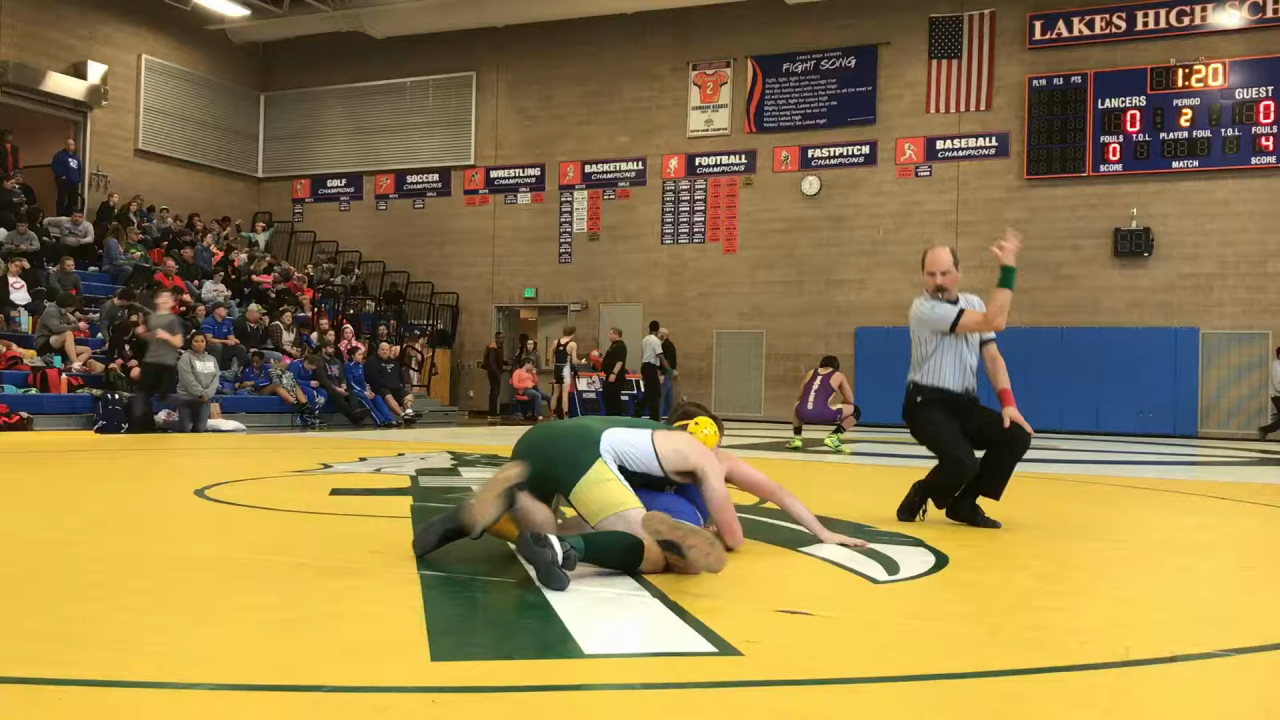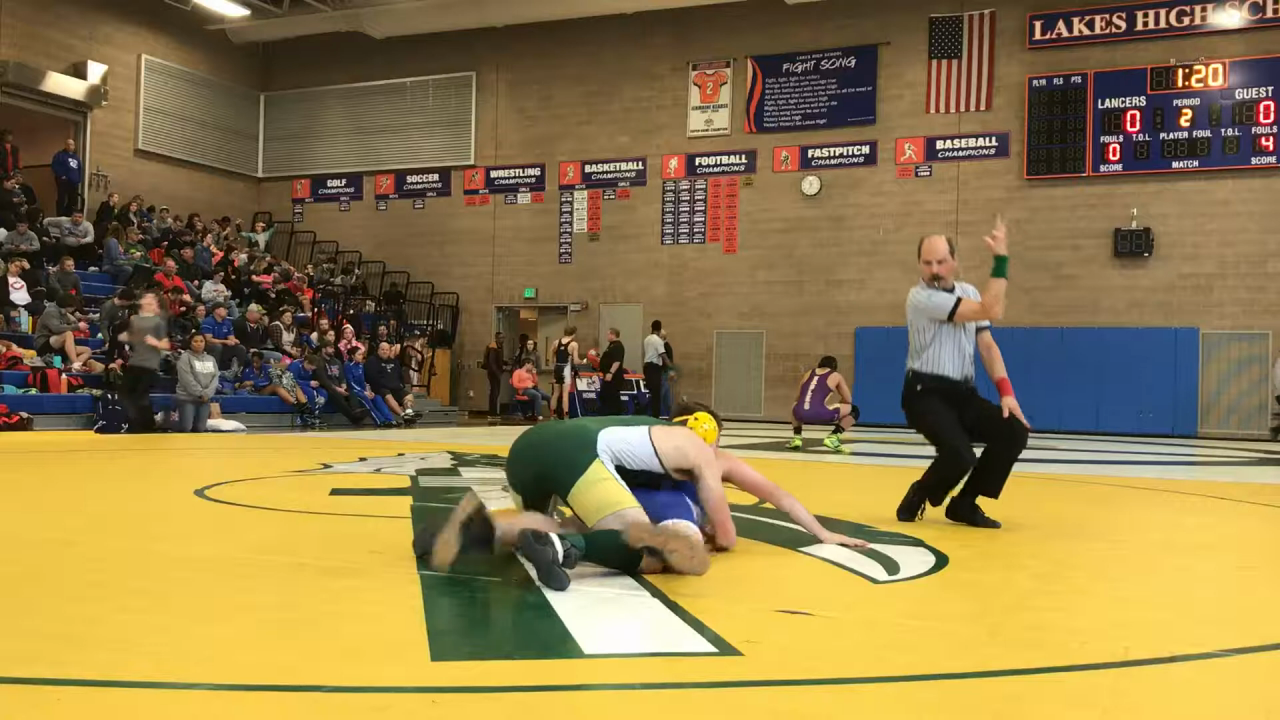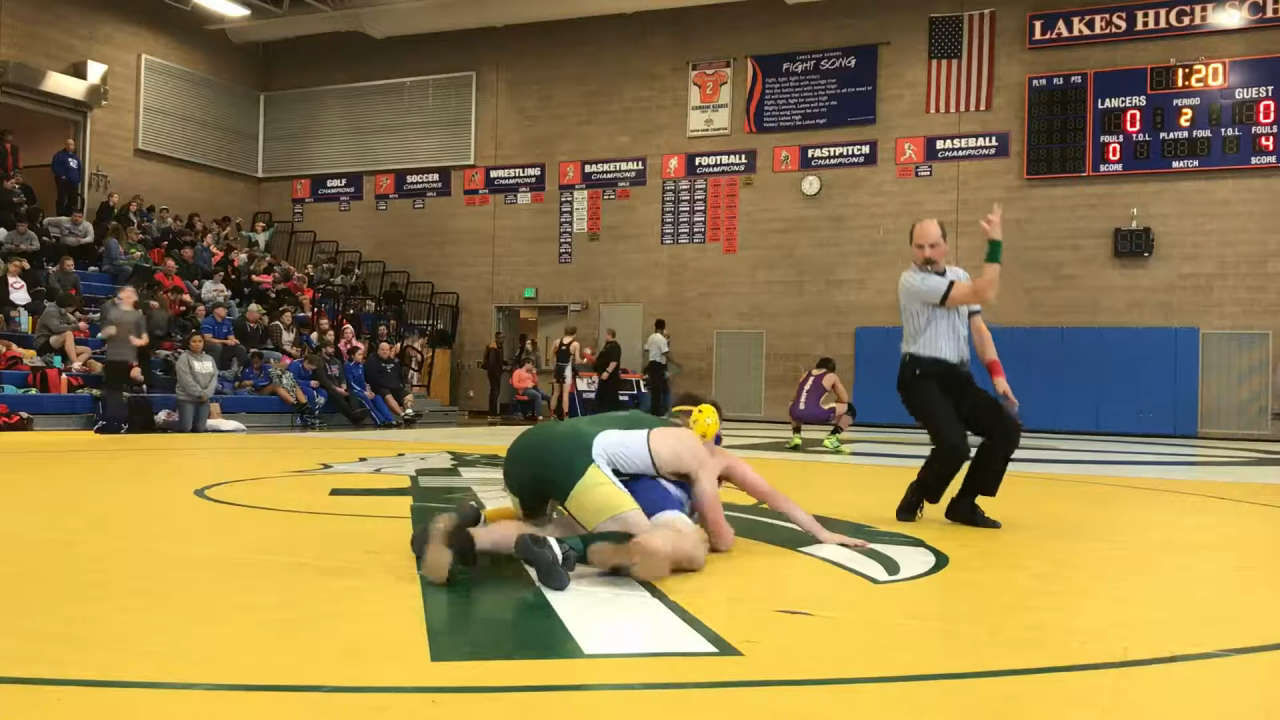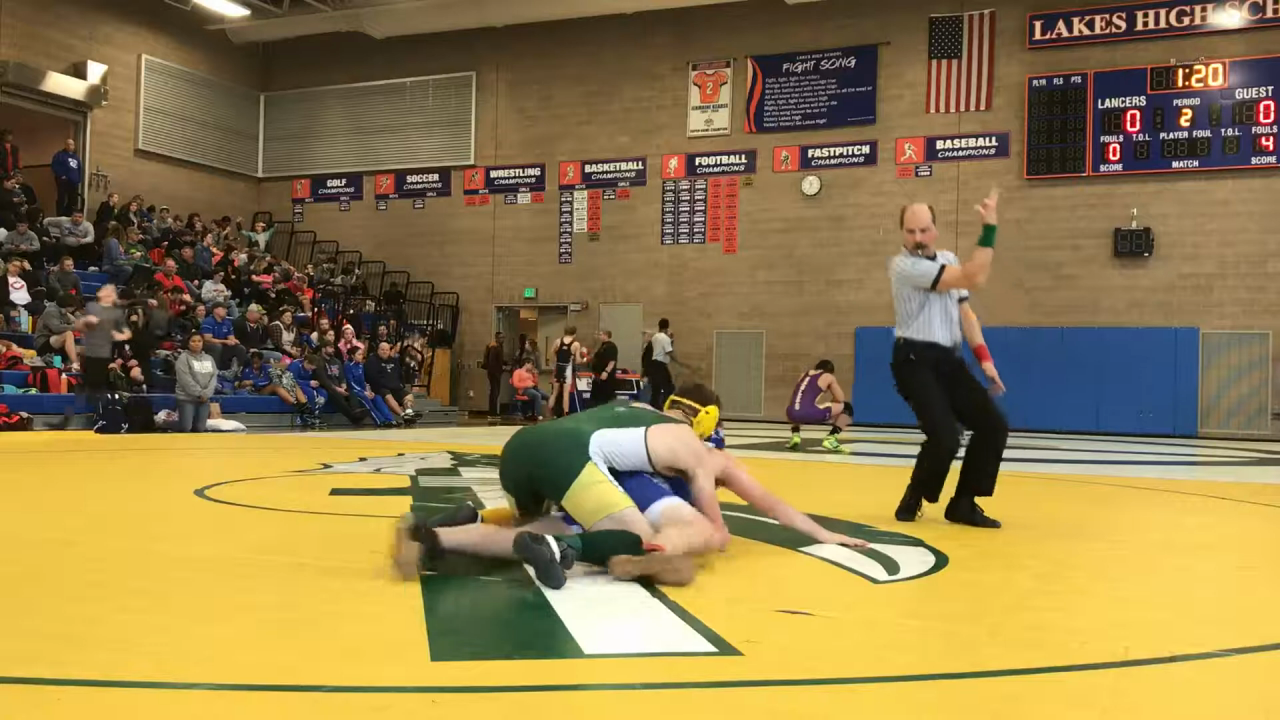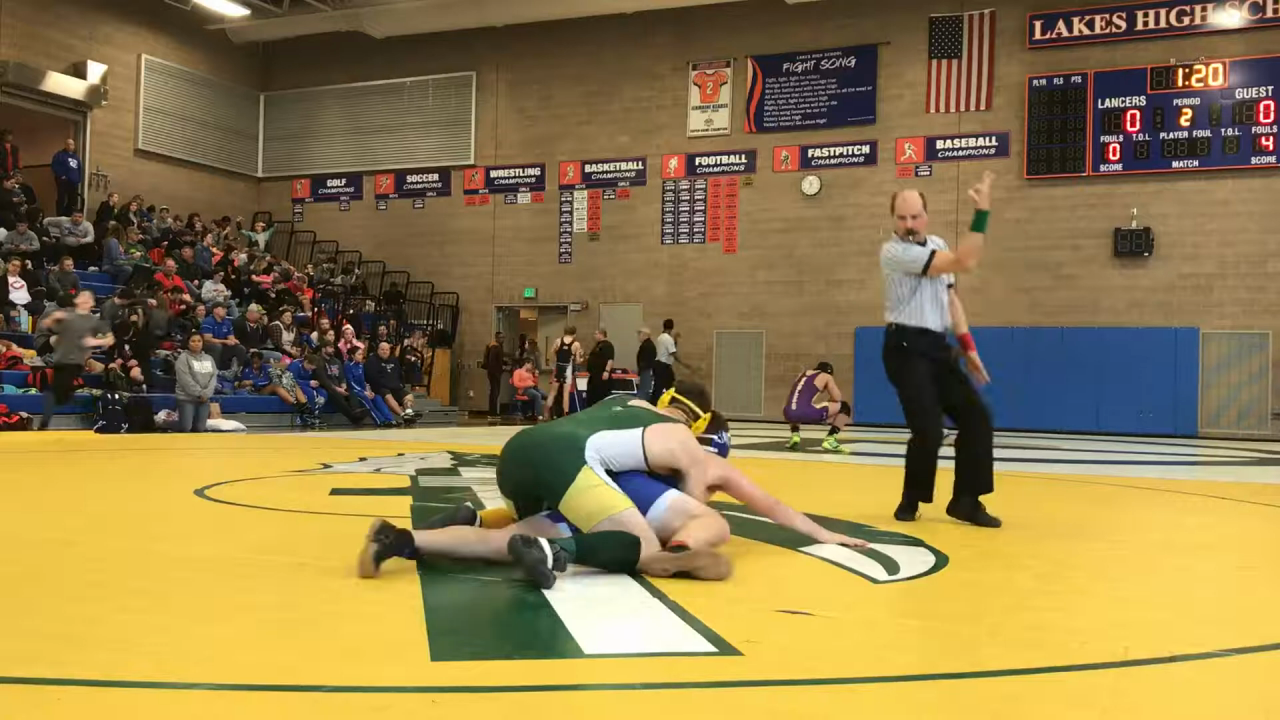
dt=0.1s
person 1, frame 1
left shoulder: (648, 430)
right shoulder: (703, 454)
right elbow: (732, 537)
right wrist: (717, 538)
left hip: (534, 440)
right hip: (579, 452)
right knee: (652, 557)
right ankle: (559, 548)
person 1, frame 2
left shoulder: (647, 427)
right shoulder: (700, 449)
right elbow: (726, 537)
right wrist: (707, 539)
left hip: (530, 441)
right hip: (575, 452)
left knee: (536, 526)
right knee: (650, 556)
right ankle: (559, 548)
person 1, frame 3
left shoulder: (640, 419)
right shoulder: (699, 451)
right elbow: (721, 538)
left hip: (525, 446)
right hip: (572, 458)
left knee: (541, 530)
right knee: (650, 554)
right ankle: (559, 550)
person 1, frame 4
left shoulder: (631, 407)
right shoulder: (694, 447)
right elbow: (716, 531)
left hip: (520, 444)
right hip: (568, 455)
right knee: (647, 550)
left ankle: (430, 537)
right ankle: (556, 548)
person 1, frame 5
left shoulder: (629, 401)
right shoulder: (686, 447)
left hip: (522, 449)
right hip: (564, 459)
right knee: (645, 551)
left ankle: (401, 539)
right ankle: (549, 549)
person 2, frame 1
left shoulder: (973, 303)
right shoulder: (923, 309)
left elbow: (992, 356)
right elbow: (995, 321)
left wrist: (1008, 403)
right wrist: (1008, 267)
left hip: (964, 404)
right hip: (927, 404)
left knee: (1016, 439)
right knee: (961, 462)
left ankle: (963, 503)
right ankle: (919, 496)
person 2, frame 2
left shoulder: (968, 292)
right shoulder: (920, 298)
left elbow: (987, 345)
right elbow: (992, 311)
left wrist: (1006, 392)
right wrist: (1000, 257)
left hip: (963, 394)
right hip: (926, 394)
left knee: (1014, 433)
right knee: (959, 455)
left ankle: (964, 503)
right ankle: (918, 496)
person 2, frame 3
left shoulder: (958, 275)
right shoulder: (912, 282)
left elbow: (977, 327)
right elbow: (984, 293)
left wrist: (997, 375)
right wrist: (995, 241)
left hip: (957, 376)
right hip: (922, 378)
left knee: (1006, 430)
right knee: (954, 445)
left ankle: (963, 504)
right ankle: (916, 497)
person 2, frame 4
left shoulder: (948, 260)
right shoulder: (903, 266)
left elbow: (964, 311)
right elbow: (974, 277)
left wrist: (985, 359)
right wrist: (989, 226)
left hip: (950, 362)
right hip: (915, 363)
left knee: (994, 424)
right knee: (944, 438)
left ankle: (964, 503)
right ankle: (914, 498)
person 2, frame 5
left shoulder: (937, 246)
right shoulder: (894, 252)
left elbow: (950, 300)
right elbow: (964, 261)
left wrist: (969, 348)
right wrist: (982, 210)
left hip: (939, 347)
right hip: (906, 348)
left knee: (977, 418)
right knee: (927, 429)
left ankle: (966, 501)
right ankle: (912, 500)
